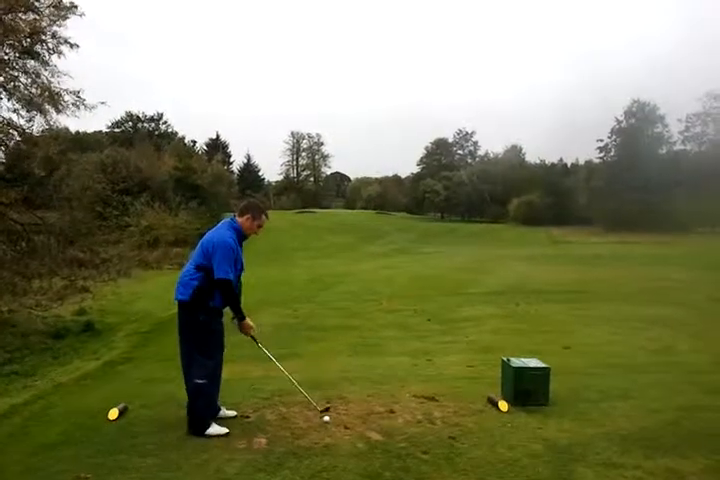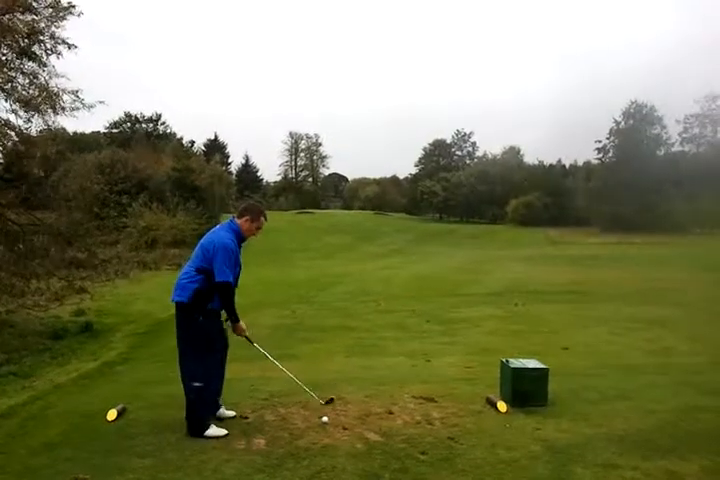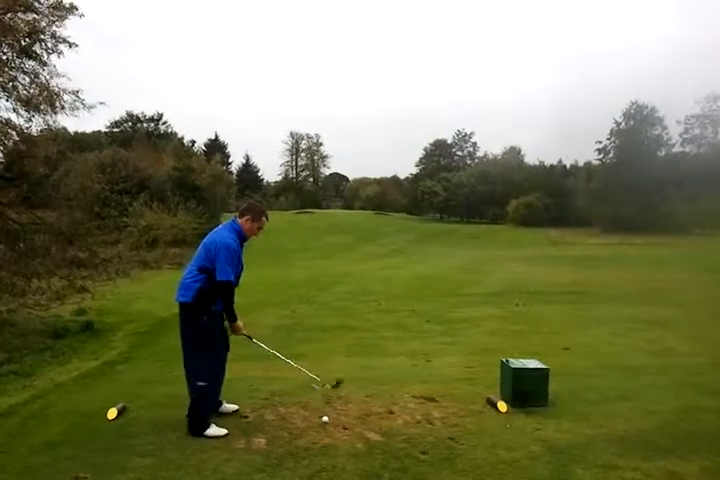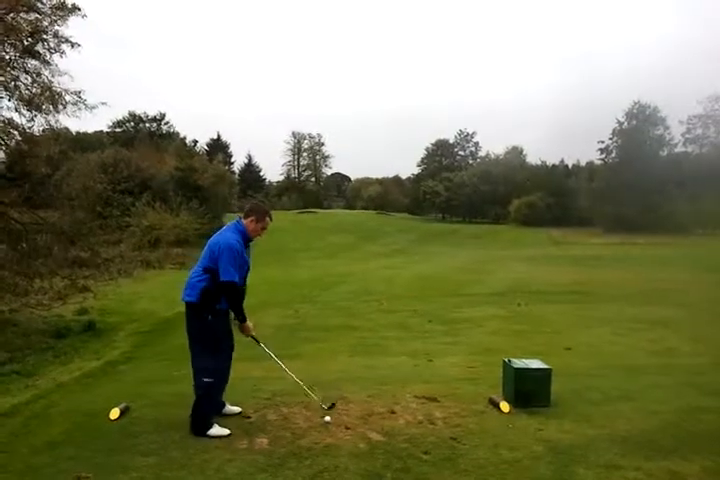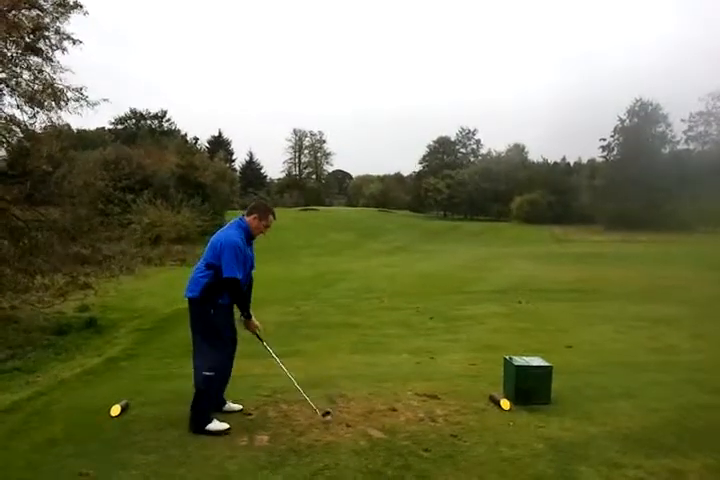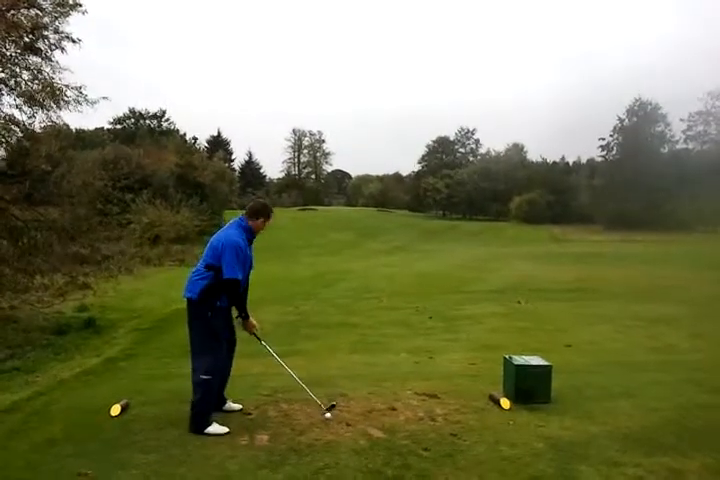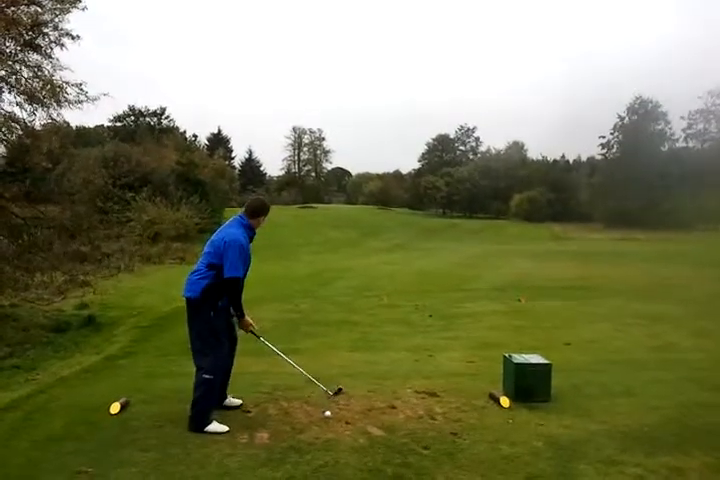
dt=0.2s
person 1, frame 1
left shoulder: (230, 234)
right shoulder: (225, 240)
left elbow: (231, 281)
right elbow: (225, 284)
left wrist: (238, 314)
right wrist: (241, 318)
left hip: (206, 302)
right hip: (196, 303)
left knee: (212, 357)
right knee: (204, 360)
left ankle: (210, 407)
right ankle: (200, 421)
person 1, frame 2
left shoulder: (228, 235)
right shoulder: (225, 242)
left elbow: (226, 283)
right elbow: (223, 286)
left wrist: (231, 316)
right wrist: (235, 320)
left hip: (204, 303)
right hip: (194, 305)
left knee: (217, 351)
right knee: (200, 361)
left ankle: (210, 406)
right ankle: (198, 422)
person 1, frame 3
left shoulder: (230, 235)
right shoulder: (227, 241)
left elbow: (225, 283)
right elbow: (223, 285)
left wrist: (229, 316)
right wrist: (233, 319)
left hip: (206, 303)
right hip: (197, 304)
left knee: (218, 351)
right knee: (203, 360)
left ankle: (212, 402)
right ankle: (198, 422)
person 1, frame 4
left shoulder: (238, 238)
right shoulder: (230, 243)
left elbow: (237, 283)
right elbow: (228, 286)
left wrist: (240, 316)
right wrist: (242, 319)
left hip: (214, 303)
right hip: (203, 304)
left knee: (223, 352)
right knee: (210, 360)
left ankle: (215, 403)
right ankle: (201, 422)
person 1, frame 5
left shoulder: (243, 236)
right shoulder: (232, 240)
left elbow: (245, 278)
right elbow: (232, 283)
left wrist: (246, 311)
right wrist: (247, 316)
left hip: (219, 299)
right hip: (206, 300)
left knee: (227, 348)
right knee: (212, 355)
left ankle: (215, 400)
right ankle: (201, 417)
person 1, frame 6
left shoulder: (242, 236)
right shoulder: (233, 240)
left elbow: (242, 279)
right elbow: (231, 284)
left wrist: (243, 312)
right wrist: (245, 316)
left hip: (217, 300)
right hip: (204, 301)
left knee: (226, 347)
right knee: (209, 357)
left ankle: (216, 399)
right ankle: (200, 419)
person 1, frame 7
left shoulder: (238, 231)
right shoulder: (236, 239)
left elbow: (234, 279)
right elbow: (232, 282)
left wrist: (237, 311)
right wrist: (241, 315)
left hip: (214, 297)
right hip: (204, 300)
left knee: (227, 344)
right knee: (211, 356)
left ankle: (217, 395)
right ankle: (200, 419)
